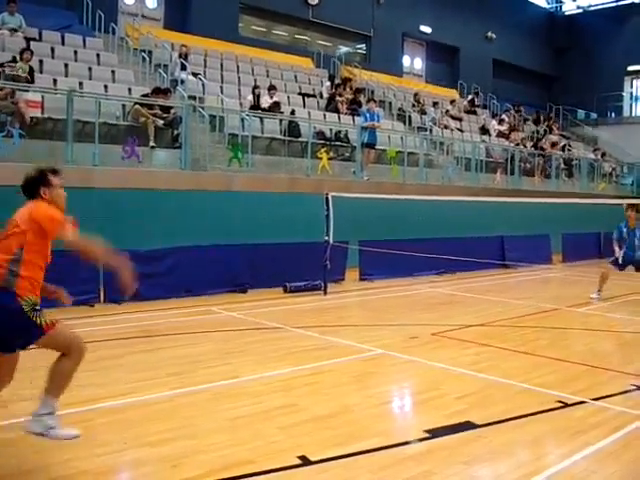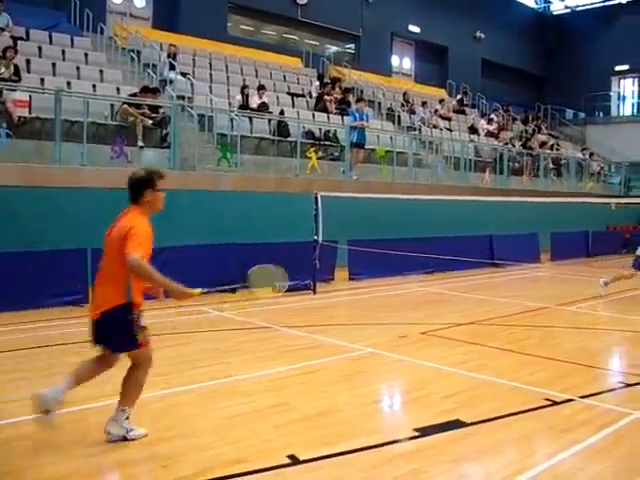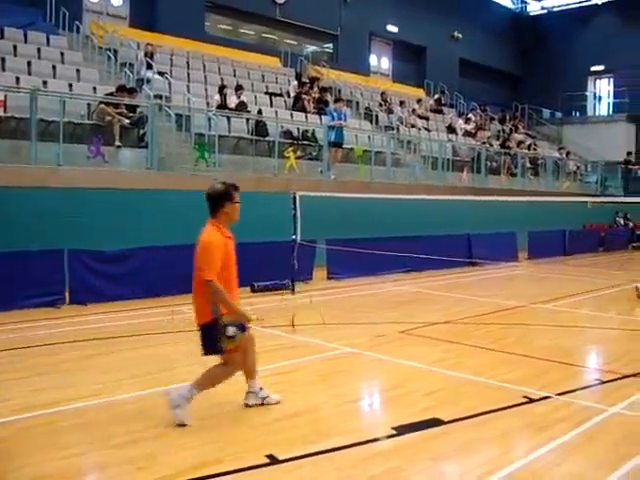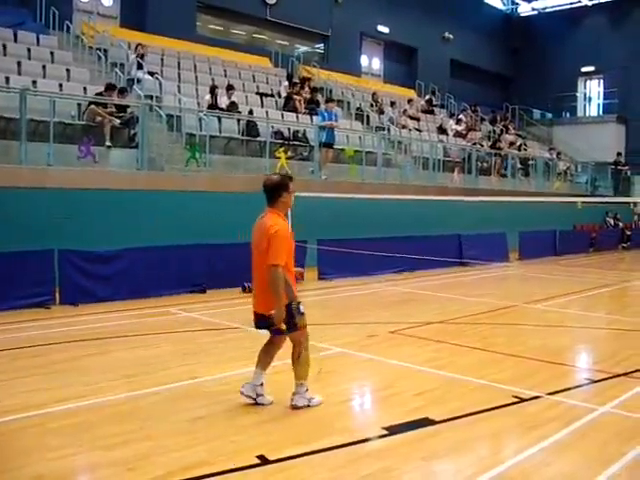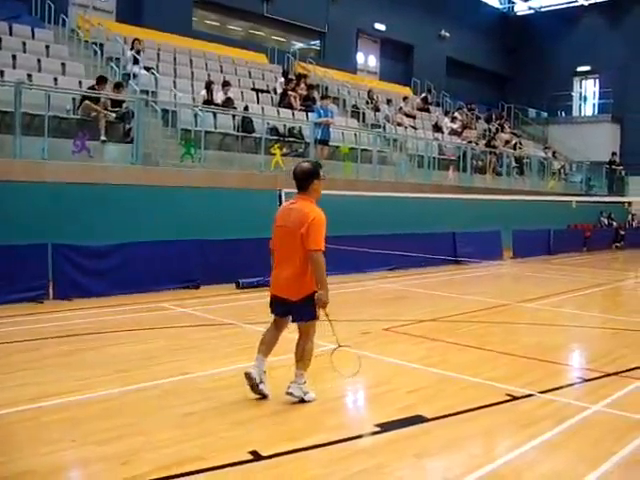
dt=0.4s
person 1, frame 1
left shoulder: (30, 219)
right shoulder: (43, 212)
right elbow: (77, 242)
left wrist: (50, 289)
right wrist: (117, 264)
right knee: (75, 346)
right ankle: (44, 415)
person 1, frame 2
left shoulder: (126, 220)
right shoulder: (139, 225)
right elbow: (134, 263)
left wrist: (148, 285)
right wrist: (172, 287)
left hip: (106, 302)
right hip: (118, 305)
left knee: (107, 359)
right knee: (142, 360)
left ankle: (53, 395)
right ankle: (119, 423)
person 1, frame 3
left shoulder: (220, 234)
right shoulder: (213, 239)
right elbow: (210, 282)
right wrist: (235, 309)
left hip: (224, 310)
right hip: (217, 313)
left knee: (247, 343)
right knee: (232, 363)
left ankle: (254, 393)
right ankle: (182, 396)
person 1, frame 4
left shoulder: (264, 220)
right shoulder: (279, 227)
right elbow: (275, 269)
left wrist: (290, 271)
right wrist: (279, 306)
left hip: (266, 300)
right hip: (279, 299)
left knee: (277, 339)
right knee: (301, 341)
left ankle: (254, 385)
right ankle: (301, 395)
person 1, frame 5
left shoulder: (283, 209)
right shoulder: (314, 214)
right elbow: (316, 255)
right wrist: (323, 289)
left hip: (280, 283)
right hip: (303, 286)
left knee: (277, 325)
right knee: (307, 333)
left ankle: (258, 369)
right ankle: (298, 385)
